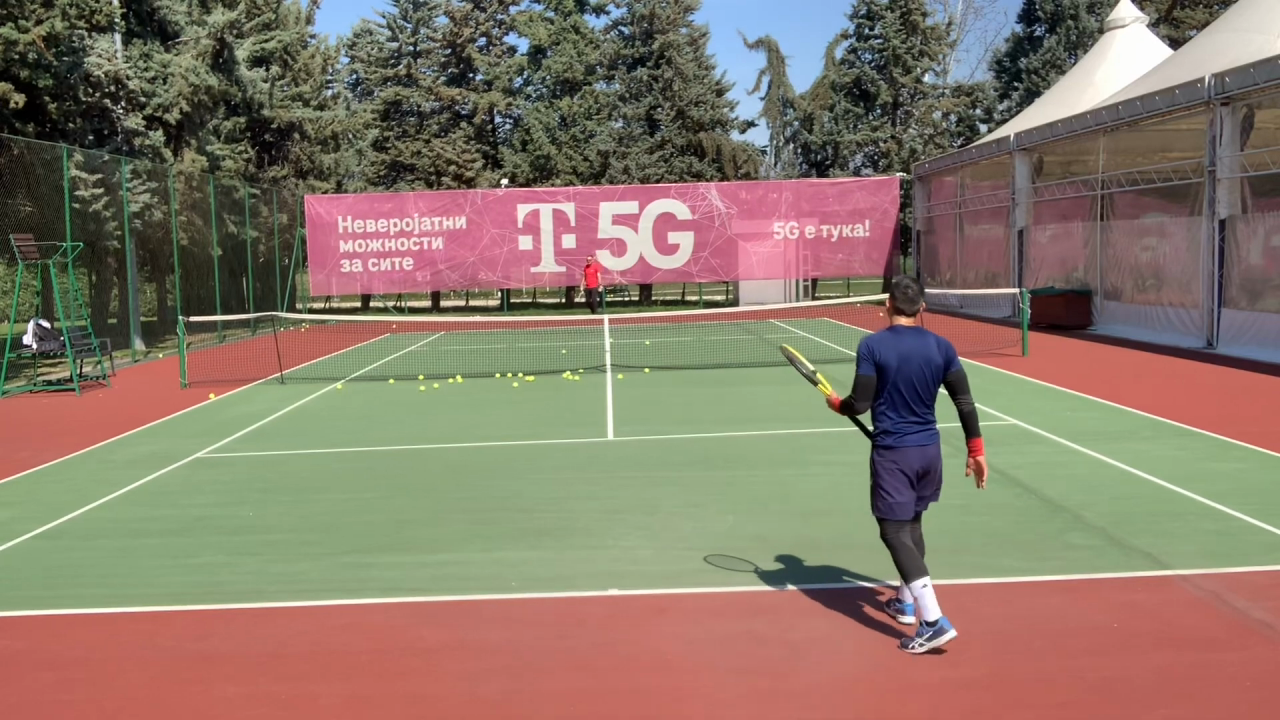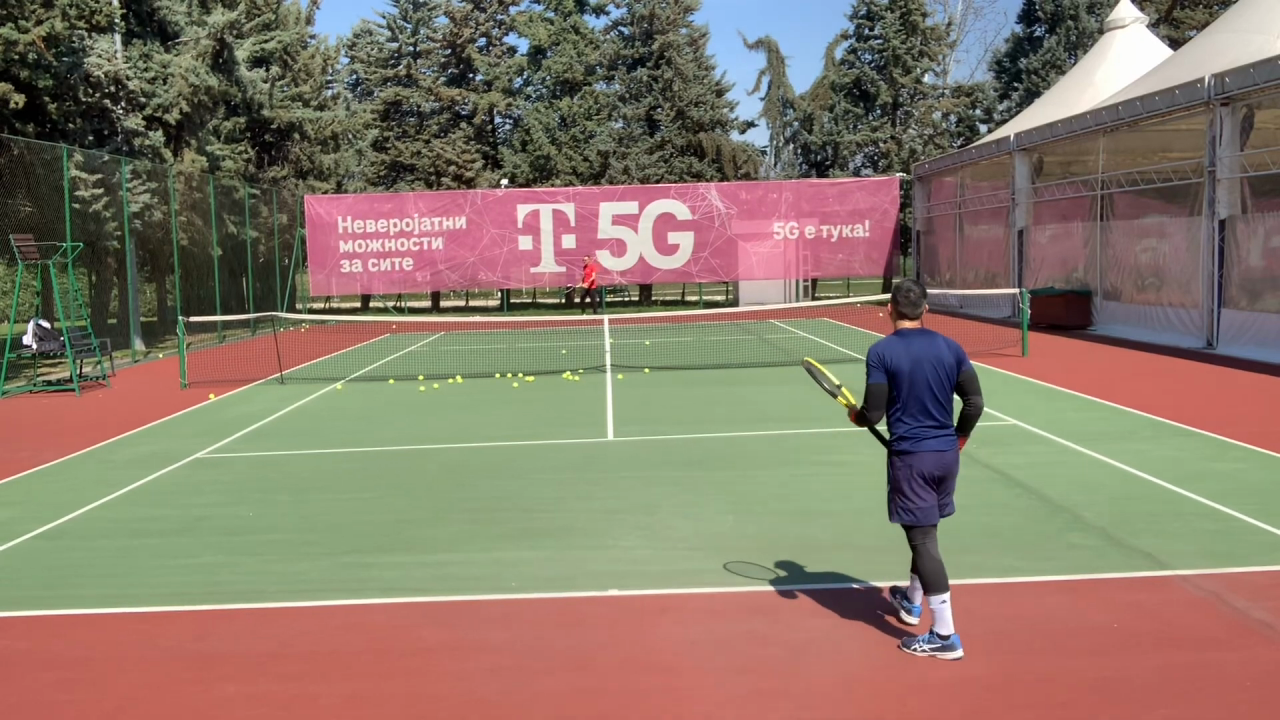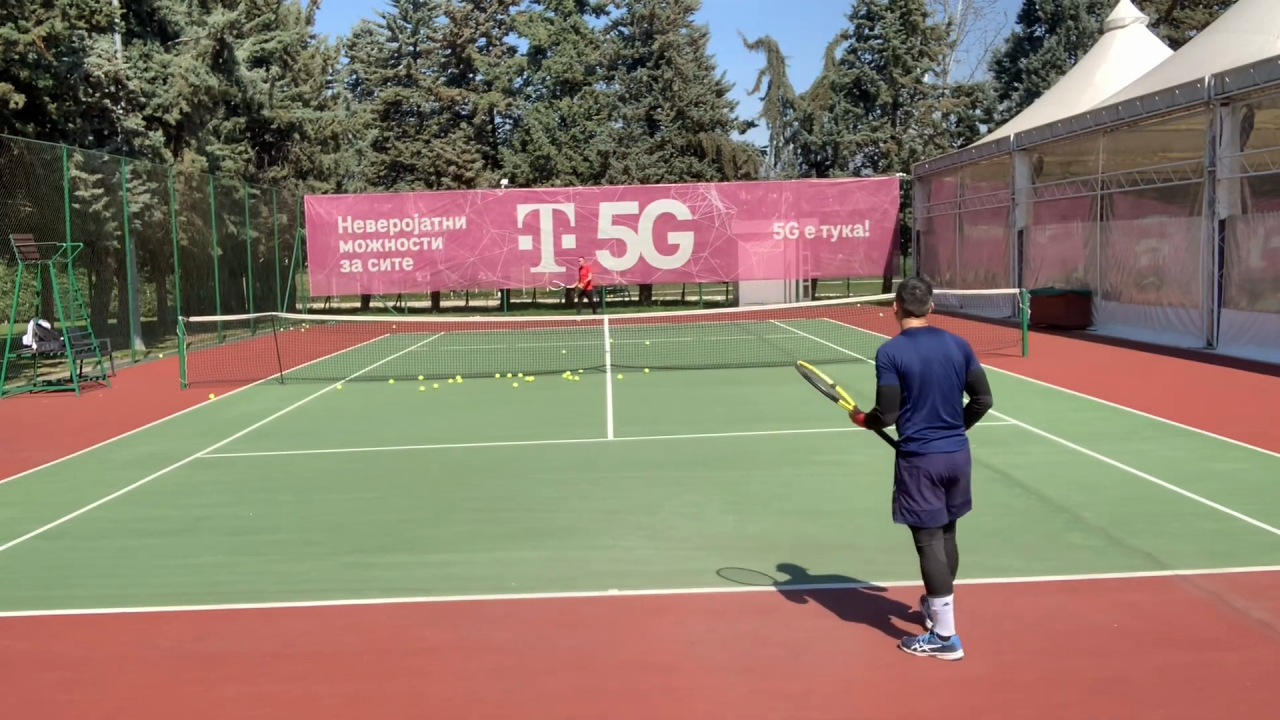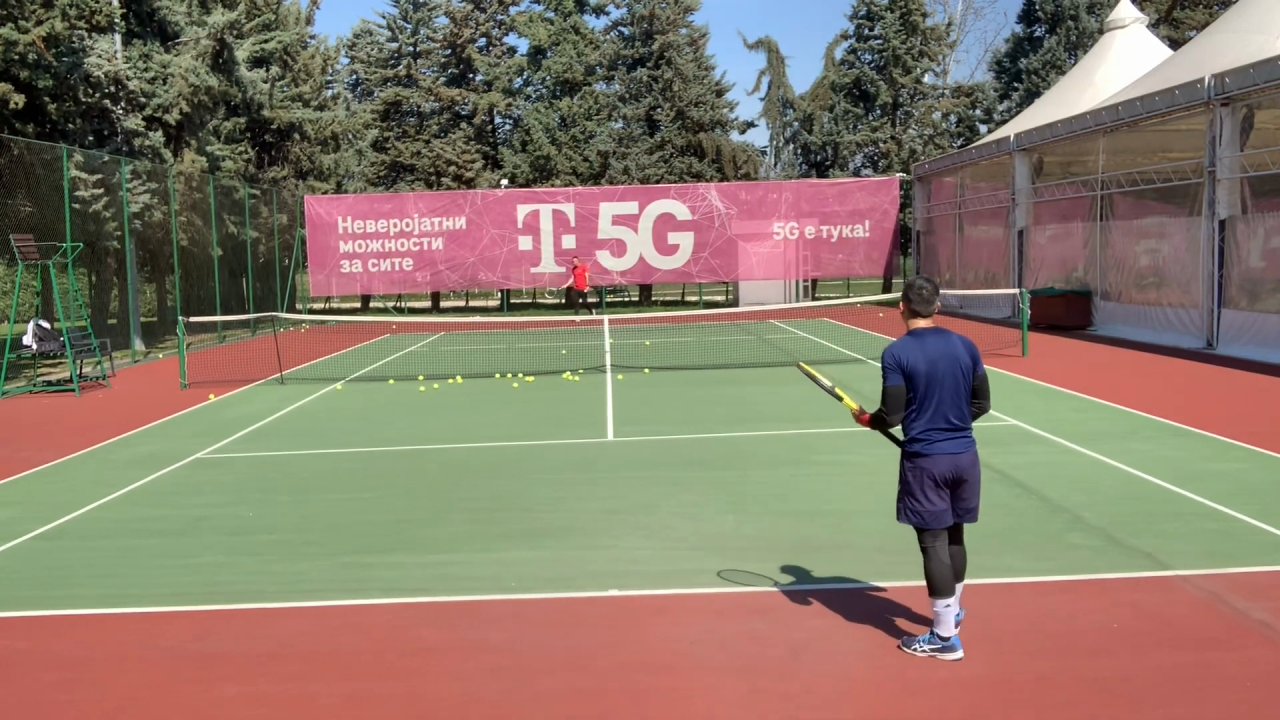
dt=0.2s
person 1, frame 1
left shoulder: (872, 345)
right shoulder: (942, 346)
left elbow: (858, 404)
right elbow: (965, 403)
left wrist: (836, 404)
right wrist: (976, 450)
left hip: (893, 452)
right hip: (929, 449)
left knee: (895, 532)
right knee: (911, 527)
left ankle: (935, 621)
right ankle: (906, 603)
person 1, frame 2
left shoulder: (881, 352)
right shoulder: (950, 347)
left elbow: (873, 414)
right elbow: (974, 403)
left wrist: (854, 415)
right wrist: (957, 441)
left hip: (911, 457)
right hip: (946, 454)
left knee: (922, 540)
right knee: (926, 531)
left ankle: (945, 636)
right ankle: (912, 601)
person 1, frame 3
left shoulder: (890, 352)
right shoulder: (959, 345)
left elbow: (886, 416)
right elbow: (983, 400)
left wrist: (860, 418)
left hip: (920, 458)
right hip: (958, 454)
left knee: (929, 542)
right knee: (946, 533)
left ankle: (945, 637)
right ankle: (936, 610)
person 1, frame 4
left shoulder: (897, 353)
right shoulder: (966, 346)
left elbow: (891, 417)
right elbow: (981, 405)
left wrist: (865, 418)
left hip: (925, 460)
right hip: (964, 455)
left knee: (934, 543)
right knee: (954, 538)
left ankle: (945, 637)
right ankle: (951, 616)
